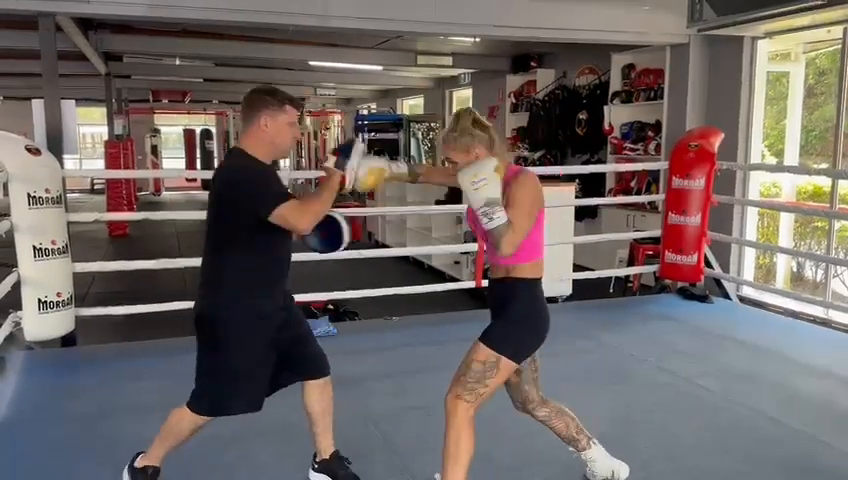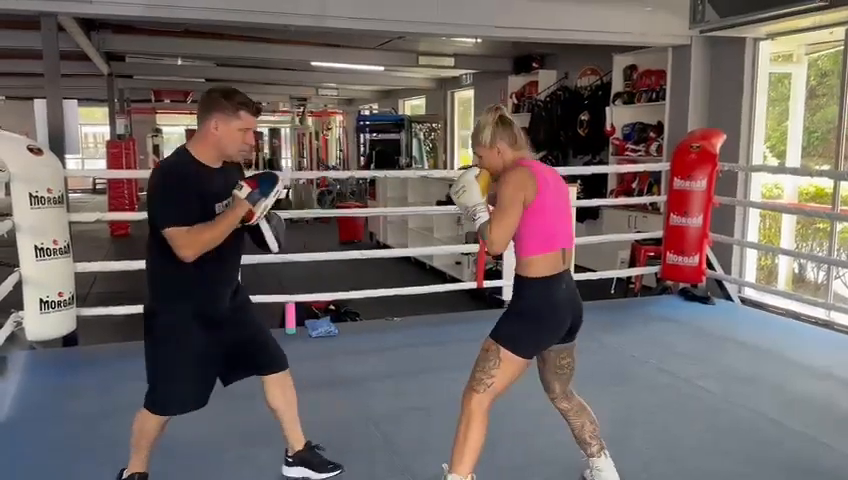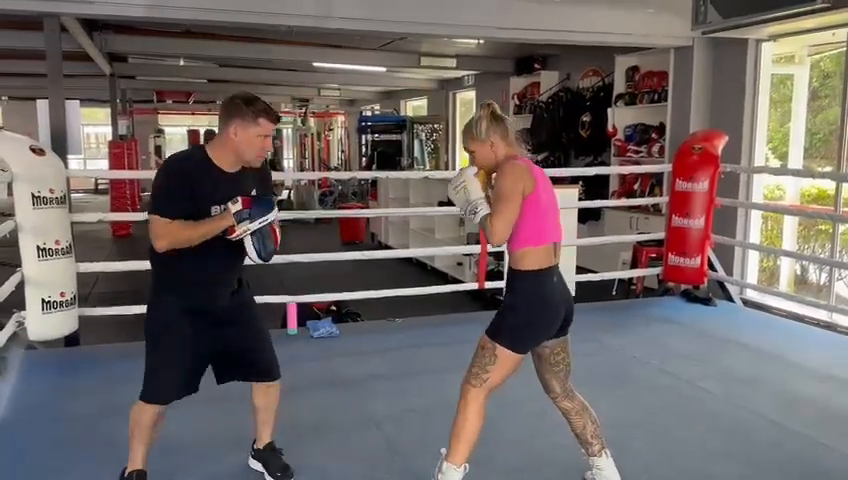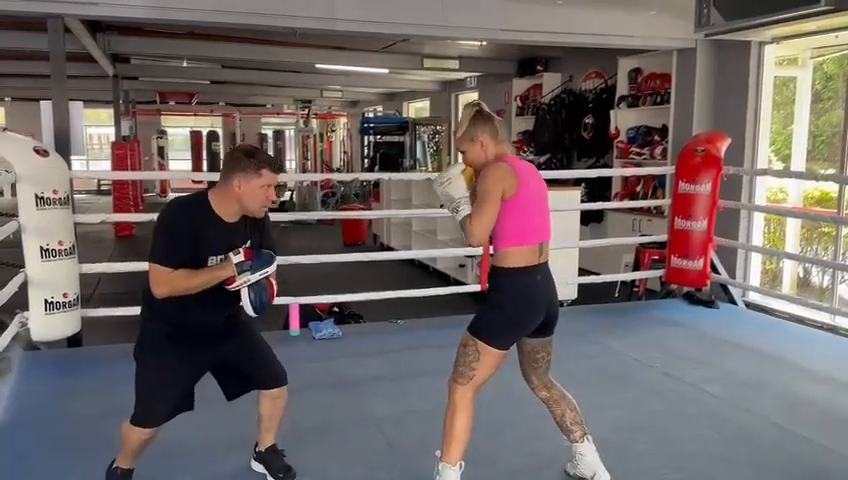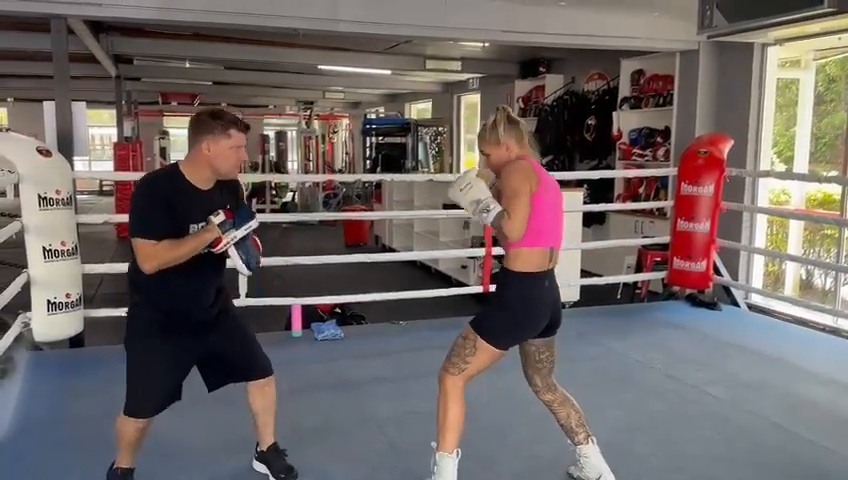
dt=0.3s
person 1, frame 1
left shoulder: (260, 168)
right shoulder: (239, 172)
right elbow: (300, 221)
left wrist: (321, 223)
right wrist: (336, 178)
left hip: (272, 300)
right hip: (233, 310)
left knee: (316, 373)
right knee: (210, 403)
person 1, frame 2
left shoulder: (229, 168)
right shoulder: (173, 175)
right elbow: (188, 246)
left wrist: (255, 217)
right wrist: (243, 206)
left hip: (226, 299)
right hip: (179, 310)
left knee: (275, 367)
right knee: (163, 402)
person 1, frame 3
left shoulder: (257, 175)
right shoulder: (181, 169)
left elbow: (266, 226)
right elbow: (162, 238)
right wrist: (226, 220)
left hip: (231, 297)
right hip: (178, 304)
left knee: (268, 374)
right knee: (158, 394)
left ankle: (263, 449)
person 1, frame 4
left shoulder: (256, 220)
right shoulder: (181, 216)
right elbow: (161, 285)
left wrist: (261, 284)
right wrist: (226, 270)
left hip: (226, 322)
right hip: (169, 331)
left knee: (275, 383)
right knee: (148, 419)
left ankle: (265, 452)
person 1, frame 5
left shoulder: (229, 188)
right shoulder: (155, 189)
left elbow: (237, 239)
right elbow: (149, 260)
left wrist: (245, 244)
right wrist: (211, 232)
left hip: (212, 308)
right hip: (157, 318)
left knee: (261, 374)
right knee: (141, 408)
person 2, frame 1
left shoulder: (524, 183)
right shoulder: (481, 177)
left elbow: (506, 246)
right elbow: (429, 175)
left wrist: (485, 198)
right wrist: (382, 170)
left hip: (523, 309)
right hip: (510, 302)
left knee: (459, 403)
right knee: (530, 401)
person 2, frame 2
left shoulder: (516, 178)
right shoulder: (551, 175)
left elbow: (495, 242)
left wrist: (474, 204)
right wrist: (491, 202)
left hip: (536, 301)
right hip: (566, 298)
left knee: (476, 398)
right knee: (561, 393)
person 2, frame 3
left shoulder: (513, 173)
right shoulder: (533, 172)
left elbow: (497, 235)
left wrist: (473, 199)
right wrist: (483, 197)
left hip: (528, 296)
right hip: (556, 293)
left knee: (474, 390)
right knee: (560, 391)
person 2, frame 4
left shoulder: (495, 172)
right shoulder: (529, 171)
left elbow: (477, 234)
left wrist: (456, 197)
right wrist: (473, 194)
left hip: (512, 293)
right hip: (543, 289)
left knee: (461, 389)
right knee: (541, 381)
person 2, frame 5
left shoulder: (517, 171)
right shoulder: (546, 179)
left elbow: (513, 230)
left wrist: (480, 202)
right wrist: (487, 202)
left hip: (518, 296)
right hip: (546, 293)
left knee: (451, 378)
right knee: (544, 385)
